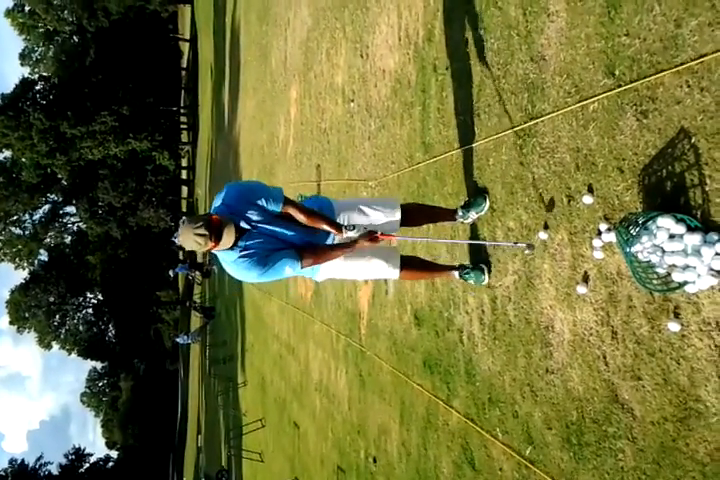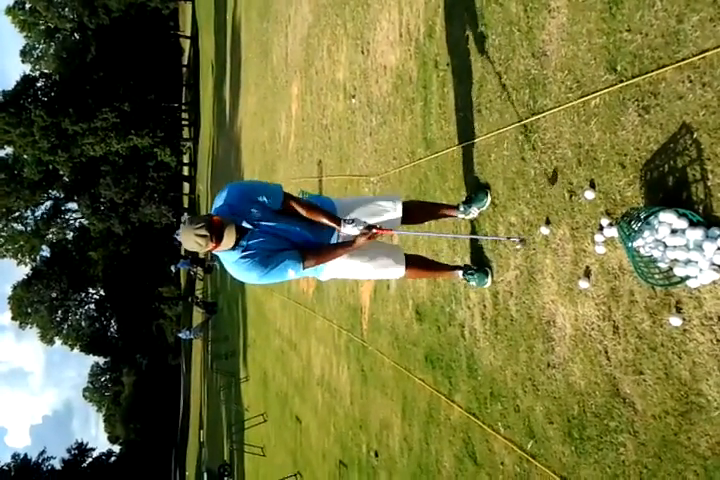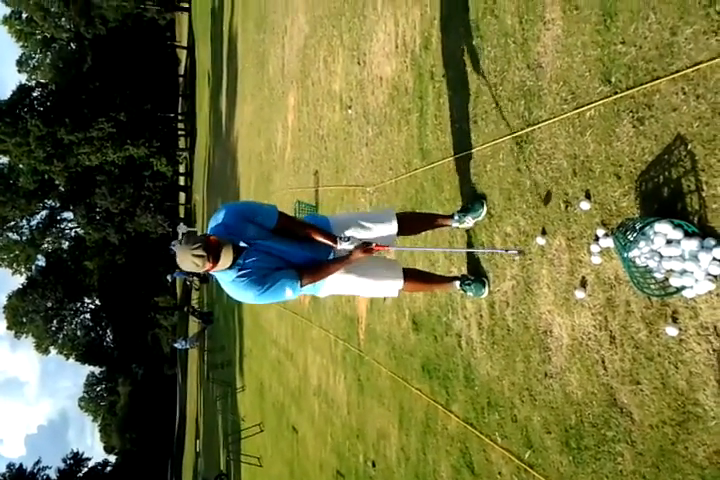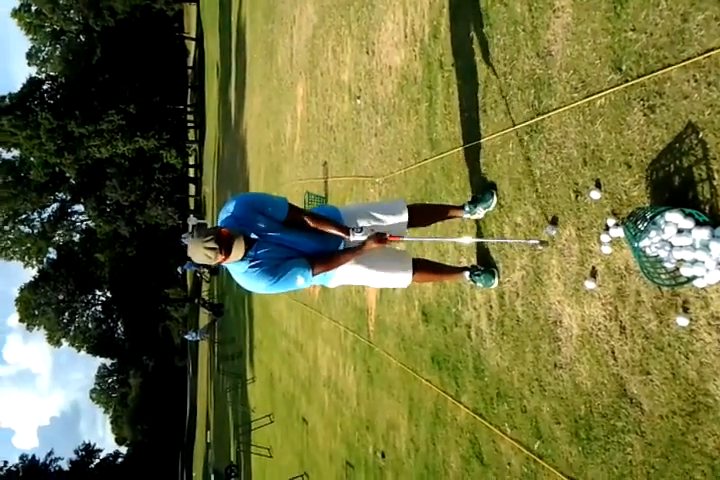
dt=0.2s
person 1, frame 1
left shoulder: (231, 195)
right shoulder: (246, 267)
left elbow: (294, 209)
right elbow: (306, 260)
left wrist: (339, 229)
right wrist: (355, 245)
left hip: (330, 213)
right hip: (327, 260)
left knee: (402, 213)
right knee: (396, 266)
left ankle: (460, 214)
right ankle: (456, 272)
person 1, frame 2
left shoulder: (231, 196)
right shoulder: (247, 267)
left elbow: (293, 202)
right elbow: (307, 262)
left wrist: (339, 223)
right wrist: (355, 244)
left hip: (331, 212)
right hip: (331, 256)
left knee: (402, 209)
right knee: (402, 264)
left ankle: (460, 210)
right ankle: (459, 272)
person 1, frame 3
left shoulder: (225, 217)
right shoulder: (244, 287)
left elbow: (289, 223)
right elbow: (304, 280)
left wrist: (335, 240)
right wrist: (352, 258)
left hip: (326, 230)
right hip: (328, 274)
left knee: (397, 223)
right knee: (399, 279)
left ankle: (456, 219)
right ankle: (456, 283)
person 1, frame 4
left shoulder: (236, 208)
right shoulder: (257, 278)
left elbow: (298, 215)
right elbow: (317, 268)
left wrist: (347, 232)
right wrist: (364, 247)
left hip: (334, 220)
right hip: (338, 263)
left knee: (408, 214)
right knee: (409, 271)
left ankle: (466, 210)
right ankle: (466, 273)
